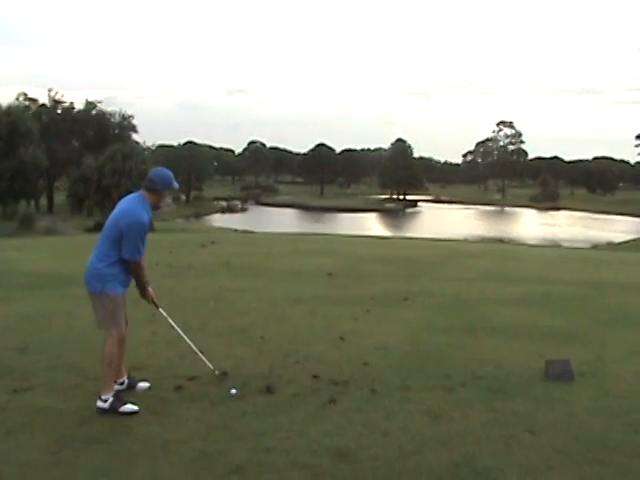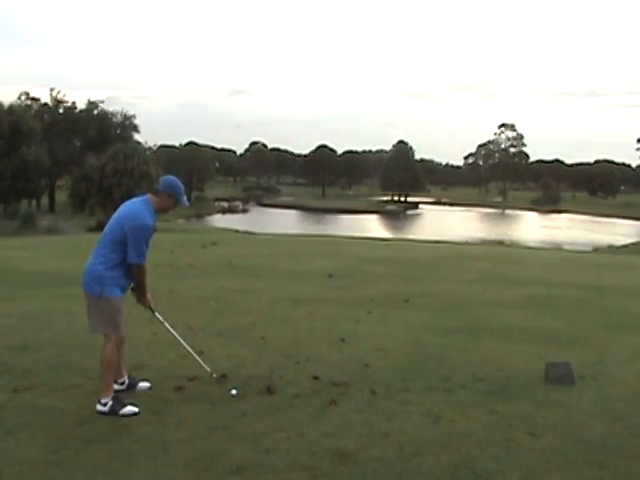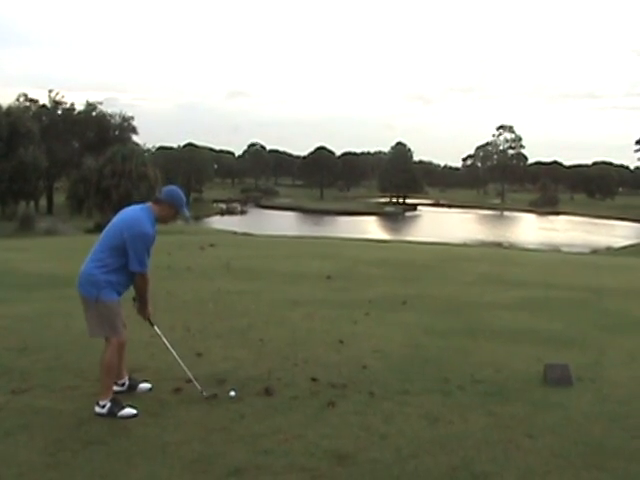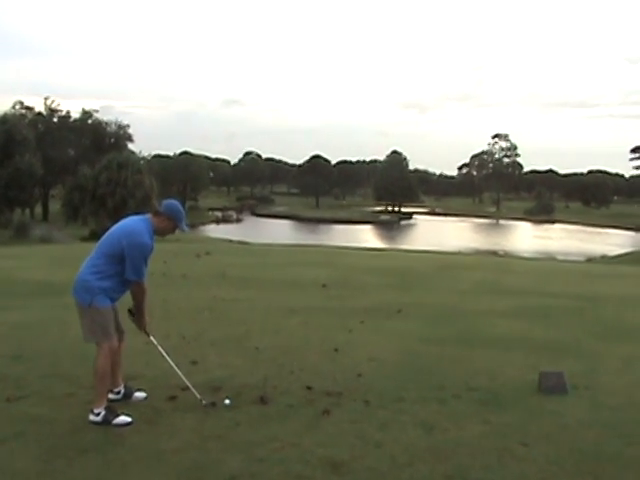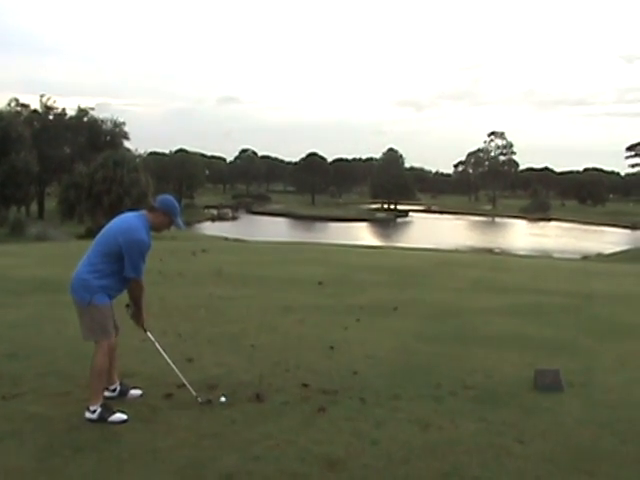
dt=0.3s
person 1, frame 1
left shoulder: (134, 202)
right shoulder: (137, 216)
right elbow: (133, 260)
left wrist: (144, 283)
right wrist: (145, 288)
left hip: (110, 275)
right hip: (106, 278)
left knee: (120, 328)
right knee: (115, 333)
left ankle: (120, 378)
right ankle: (106, 396)
person 1, frame 2
left shoulder: (137, 205)
right shoulder: (142, 220)
right elbow: (137, 264)
left wrist: (140, 289)
right wrist: (143, 293)
left hip: (108, 277)
right hip: (105, 281)
left knee: (119, 331)
right knee: (114, 336)
left ankle: (121, 379)
right ankle: (106, 399)
person 1, frame 3
left shoulder: (137, 212)
right shoulder: (143, 228)
right elbow: (140, 274)
left wrist: (141, 300)
right wrist: (144, 305)
left hip: (100, 281)
right hip: (99, 285)
left knee: (119, 332)
right knee: (115, 339)
left ankle: (122, 381)
right ankle: (105, 402)
person 1, frame 4
left shoulder: (137, 223)
right shoulder: (141, 238)
left elbow: (132, 278)
right elbow: (137, 283)
left wrist: (138, 310)
right wrist: (141, 315)
left hip: (98, 288)
right hip: (94, 291)
left knee: (117, 337)
right knee: (108, 346)
left ankle: (117, 388)
right ankle: (99, 410)
person 1, frame 5
left shoulder: (131, 218)
right shoulder: (138, 236)
right elbow: (135, 280)
left wrist: (134, 305)
right wrist: (139, 311)
left hip: (94, 285)
right hip: (92, 289)
left knee: (112, 335)
right knee: (105, 343)
left ankle: (112, 386)
right ankle: (95, 407)
